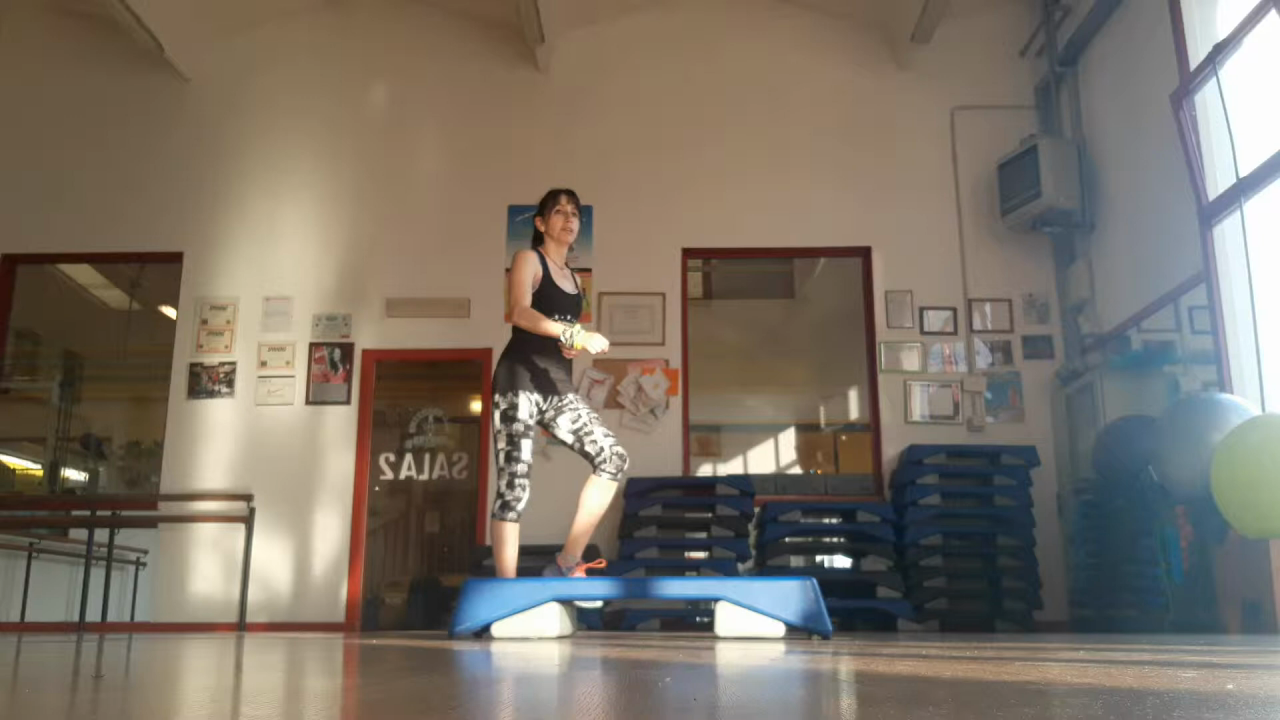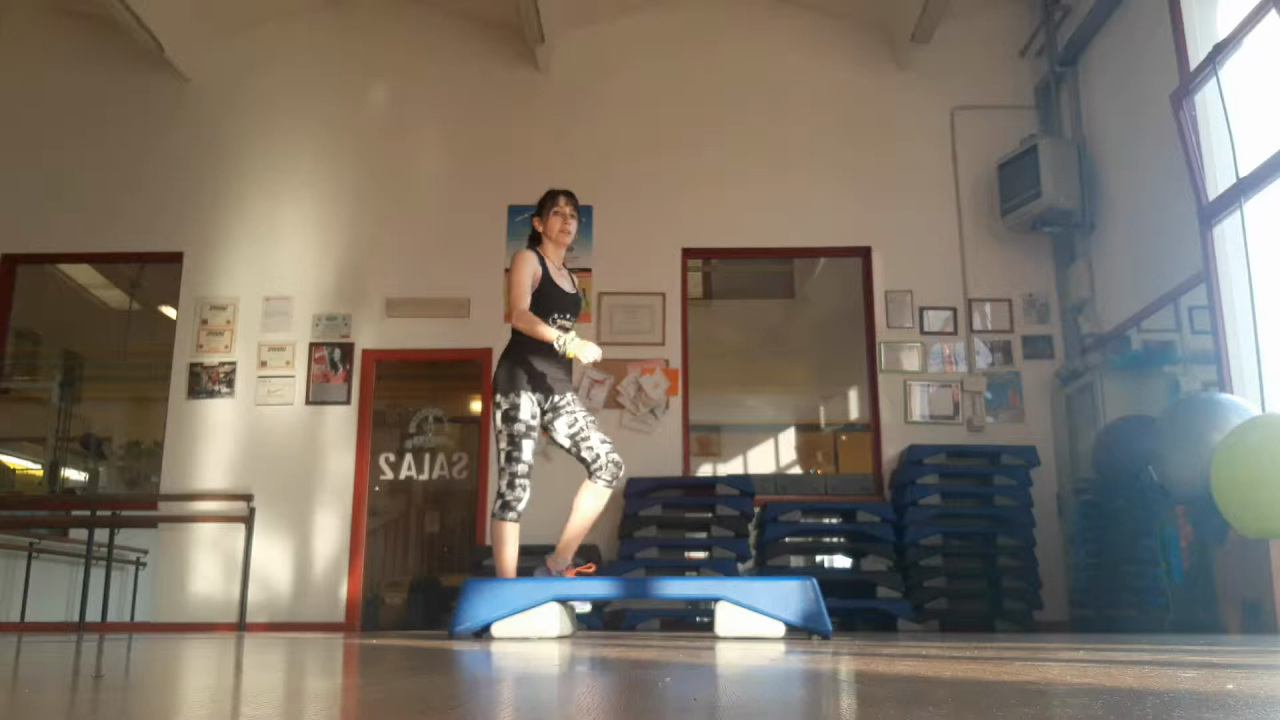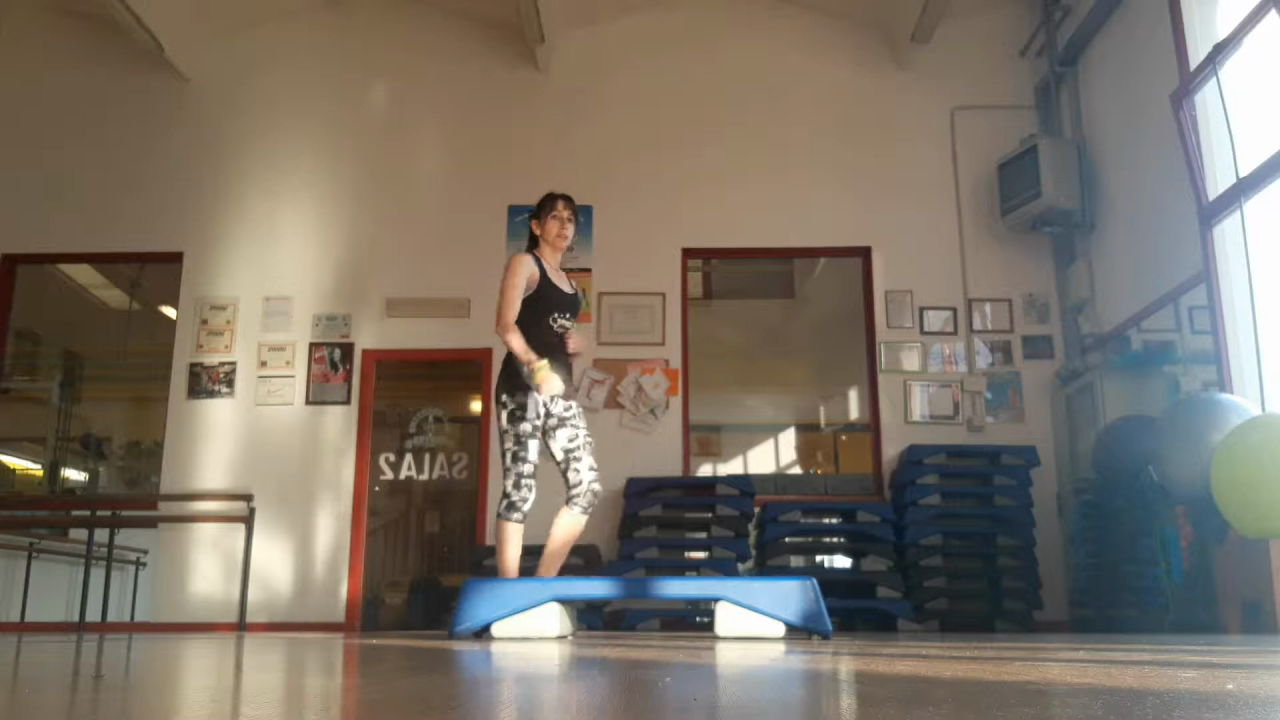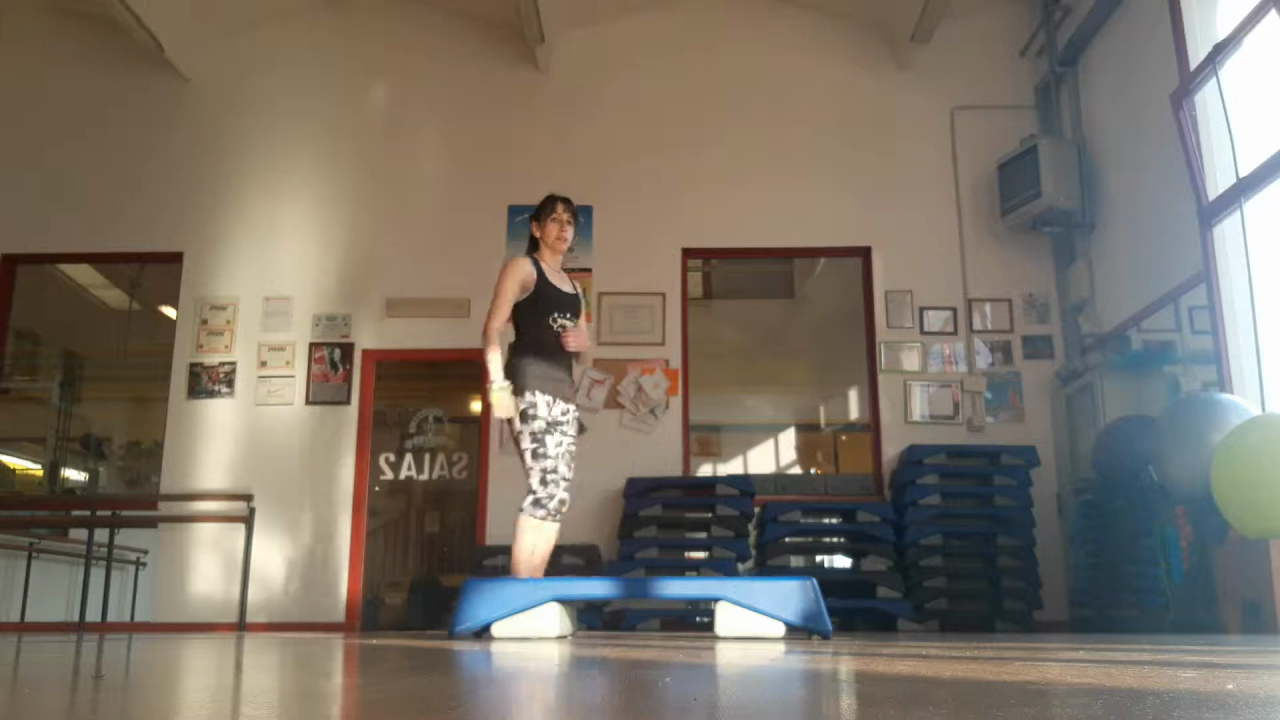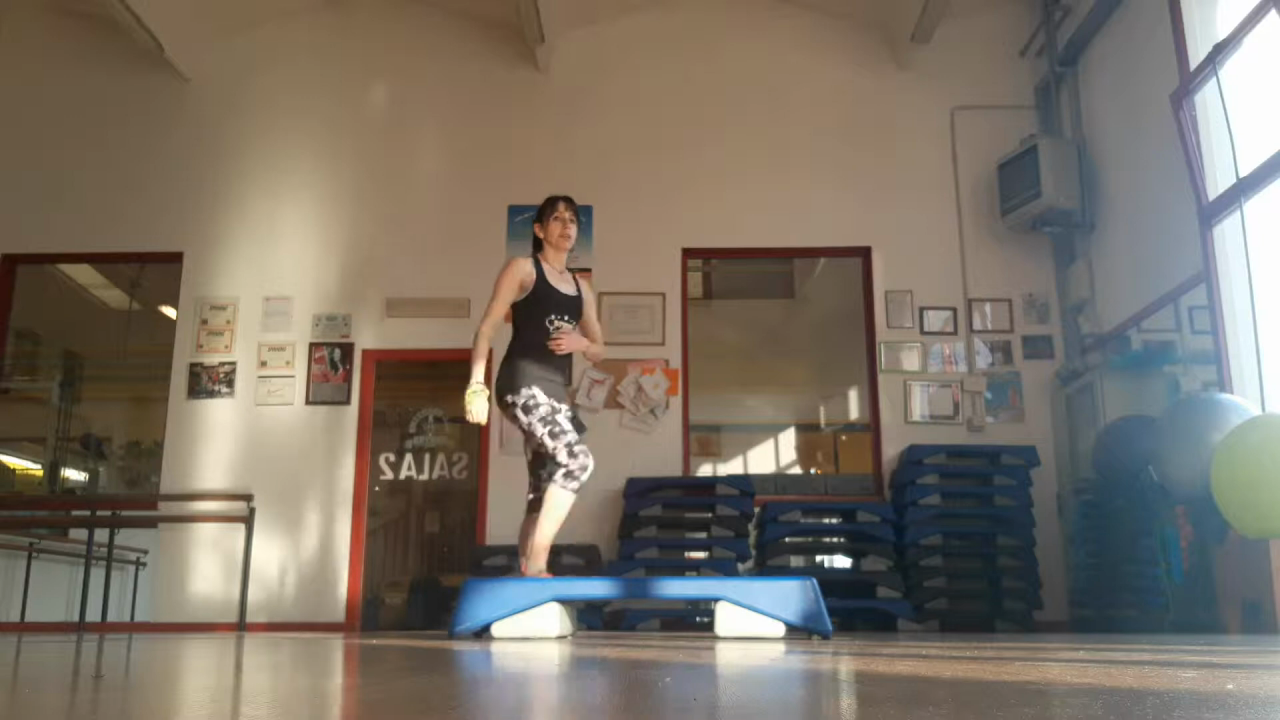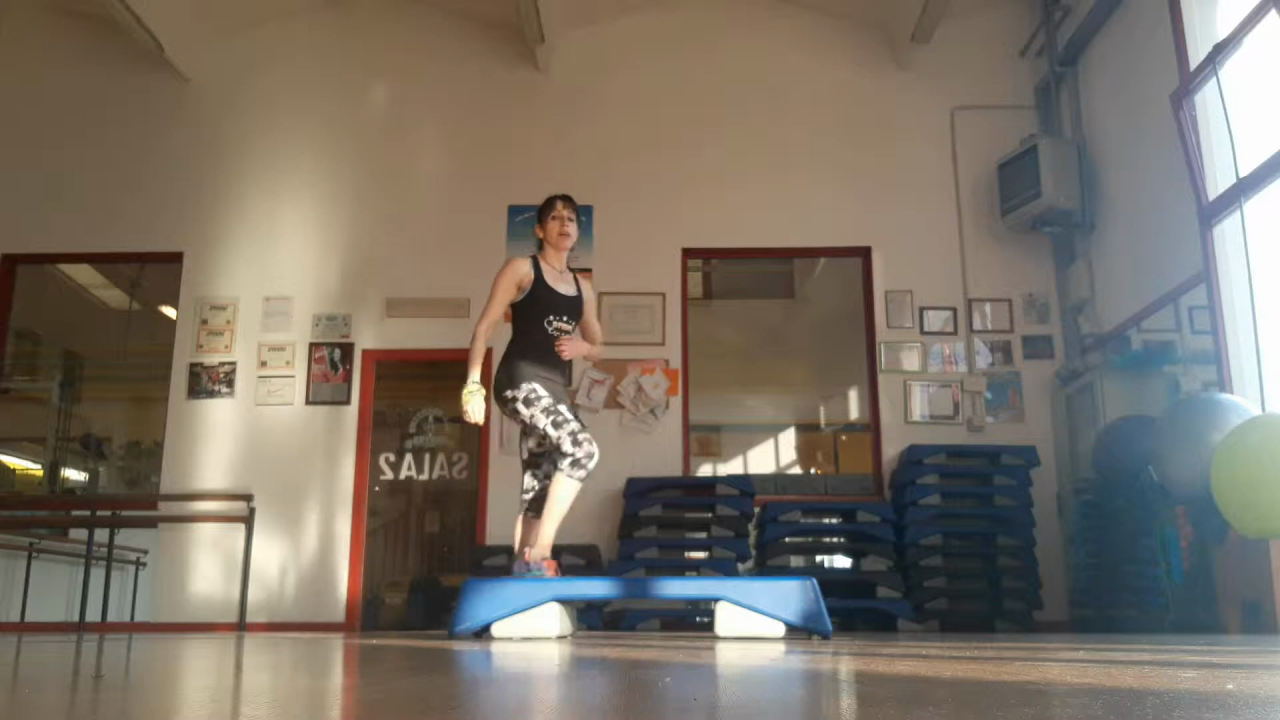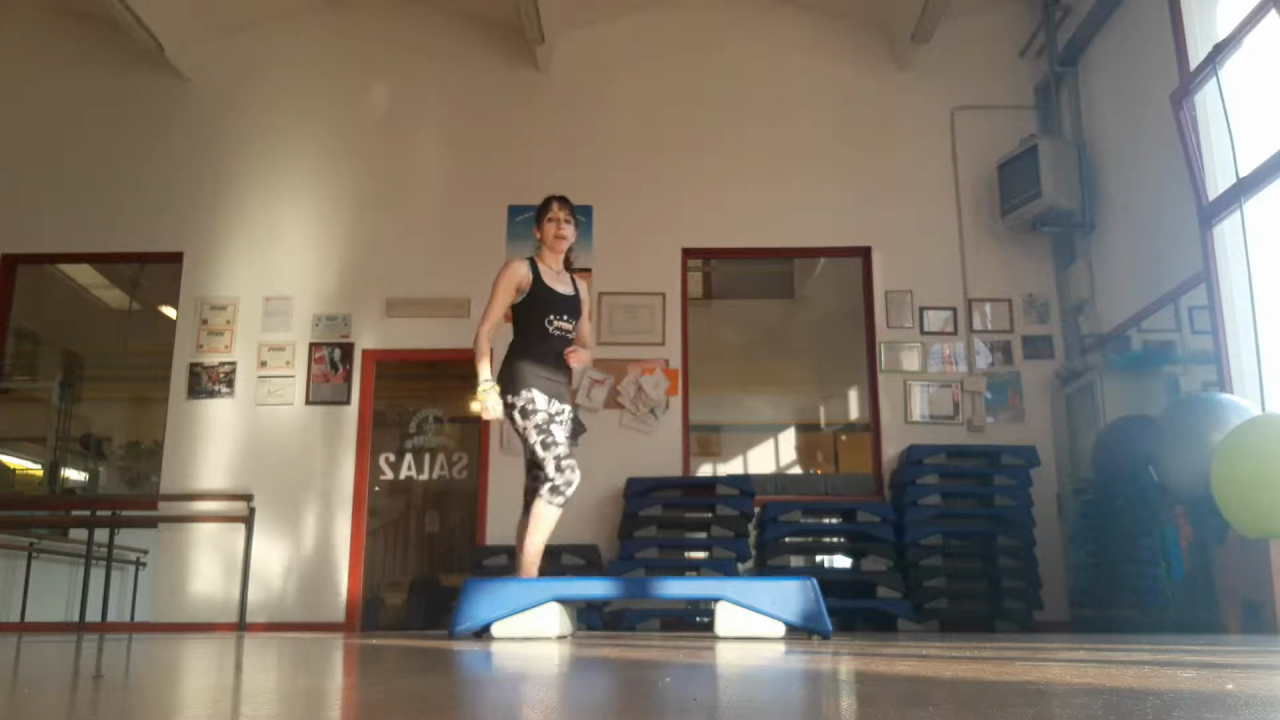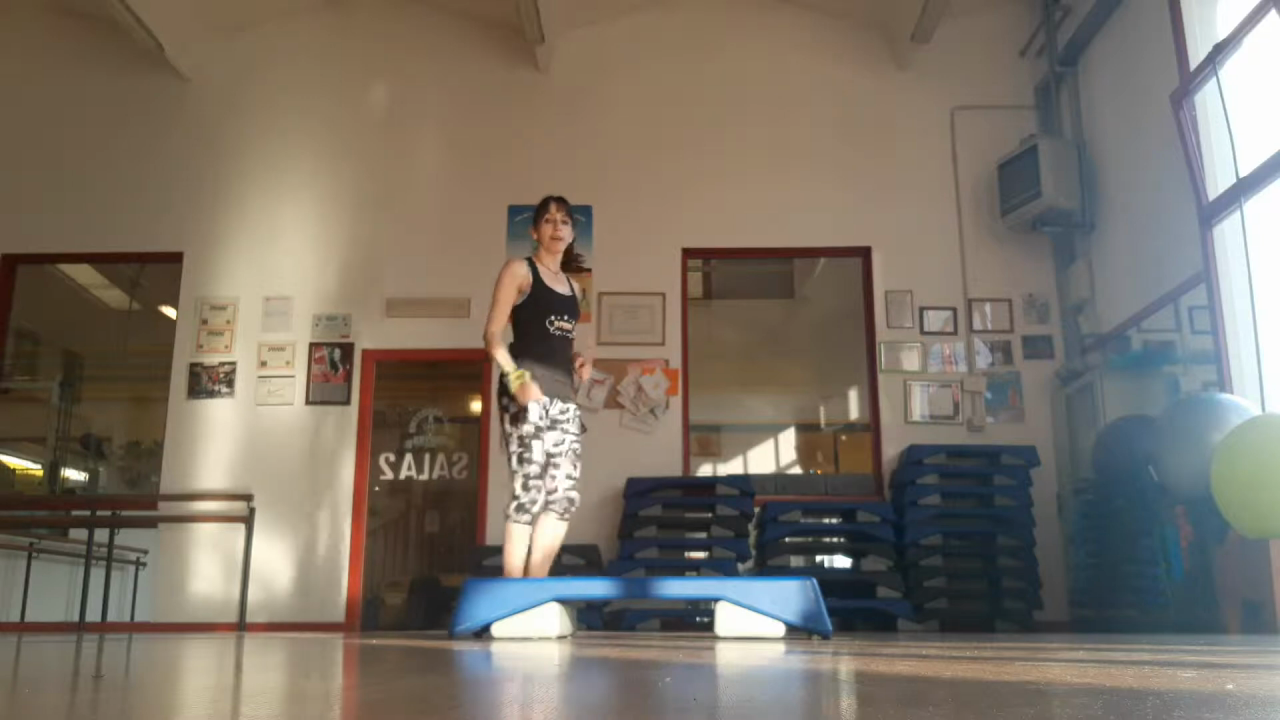
dt=0.1s
person 1, frame 1
left shoulder: (574, 279)
right shoulder: (528, 260)
right elbow: (520, 312)
left wrist: (576, 342)
right wrist: (574, 335)
left hip: (557, 386)
right hip: (519, 381)
left knee: (613, 458)
right knee: (514, 486)
left ankle: (567, 563)
person 1, frame 2
left shoulder: (571, 279)
right shoulder: (526, 260)
right elbow: (519, 315)
left wrist: (573, 349)
right wrist: (566, 341)
left hip: (557, 386)
right hip: (520, 382)
left knee: (608, 463)
right knee: (515, 486)
left ankle: (557, 566)
person 1, frame 3
left shoulder: (569, 283)
right shoulder: (524, 264)
right elbow: (505, 323)
left wrist: (577, 343)
right wrist: (537, 366)
left hip: (559, 390)
right hip: (524, 385)
left knee: (586, 486)
right knee: (520, 488)
left ankle: (543, 583)
person 1, frame 4
left shoulder: (574, 287)
right shoulder: (521, 267)
left elbow: (583, 349)
right elbow: (493, 327)
left wrist: (582, 343)
right wrist: (498, 383)
left hip: (562, 391)
right hip: (526, 386)
left knee: (556, 492)
right knee: (545, 487)
person 1, frame 5
left shoulder: (581, 287)
right shoulder: (522, 268)
left elbow: (598, 350)
right elbow: (487, 327)
left wrist: (580, 343)
right wrist: (476, 385)
left hip: (558, 392)
right hip: (521, 381)
left knee: (545, 492)
right knee: (578, 462)
right ankle: (534, 564)
person 1, frame 6
left shoulder: (583, 287)
right shoulder: (521, 268)
left elbow: (597, 348)
right elbow: (484, 327)
left wrist: (581, 347)
right wrist: (473, 385)
left hip: (557, 390)
right hip: (520, 380)
left knee: (539, 492)
right knee: (583, 450)
right ankle: (536, 555)
person 1, frame 7
left shoulder: (579, 288)
right shoulder: (519, 270)
left elbow: (585, 345)
right elbow: (486, 328)
left wrist: (583, 355)
right wrist: (486, 383)
left hip: (558, 393)
right hip: (522, 386)
left knee: (543, 493)
right knee: (565, 475)
right ankle: (523, 579)
person 1, frame 8
left shoulder: (571, 286)
right shoulder: (519, 270)
right elbow: (493, 332)
left wrist: (583, 361)
right wrist: (517, 377)
left hip: (562, 393)
right hip: (523, 390)
left knee: (563, 494)
right knee: (528, 492)
